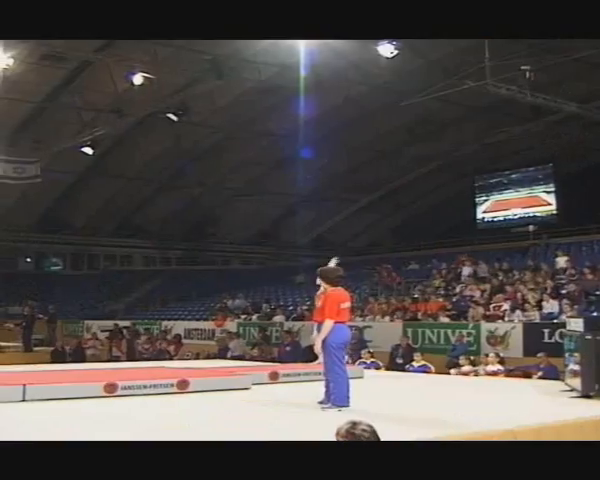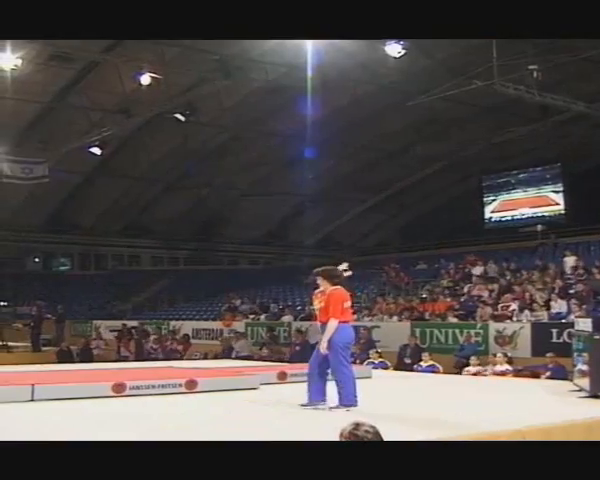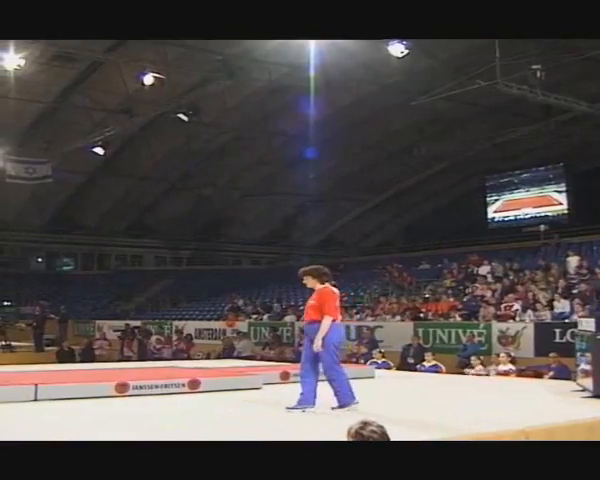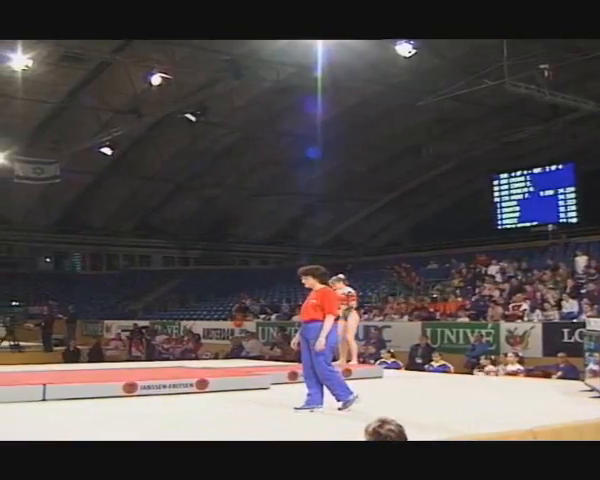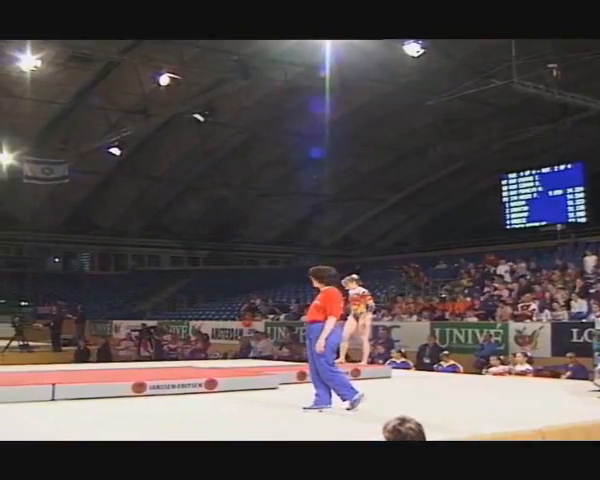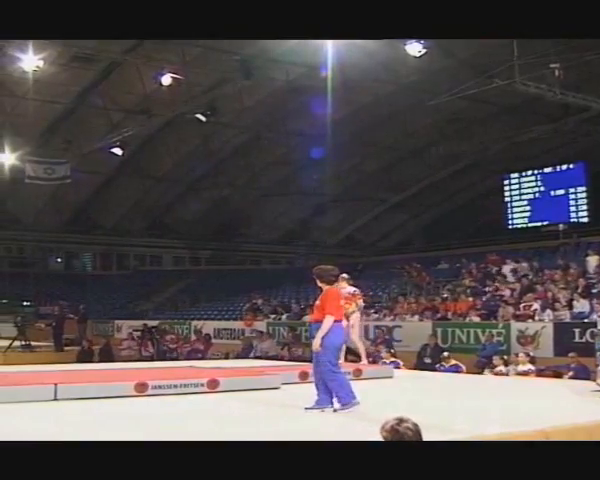
dt=0.5s
person 1, frame 1
left shoulder: (332, 295)
right shoulder: (343, 293)
left elbow: (329, 320)
left wrist: (319, 339)
left hip: (333, 333)
right hip: (342, 331)
left knee: (335, 368)
right knee: (332, 368)
left ankle: (339, 401)
right ankle: (331, 397)
person 1, frame 2
left shoulder: (335, 294)
right shoulder: (339, 292)
left elbow: (334, 320)
left wrist: (324, 340)
left hip: (338, 333)
right hip: (337, 333)
left knee: (341, 368)
right knee: (316, 365)
left ankle: (348, 401)
right ankle: (317, 398)
person 1, frame 3
left shoulder: (327, 292)
right shoulder: (317, 293)
left elbow: (328, 317)
left wrist: (319, 338)
right wrist: (310, 337)
left hip: (325, 333)
right hip: (312, 333)
left knee: (332, 368)
right knee: (307, 368)
left ankle: (347, 399)
right ankle: (306, 401)
person 1, frame 4
left shoulder: (327, 293)
right shoulder: (312, 294)
left elbow: (330, 317)
left wrist: (322, 337)
right wrist: (298, 336)
left hip: (322, 332)
right hip: (307, 333)
left knee: (323, 368)
right knee: (309, 369)
left ankle: (347, 395)
right ankle: (314, 401)
person 1, frame 5
left shoulder: (332, 293)
right shoulder: (323, 293)
left elbow: (332, 318)
left wrist: (322, 338)
left hip: (325, 333)
right hip: (314, 333)
left knee: (327, 368)
right knee: (316, 369)
left ankle: (352, 395)
right ankle: (322, 401)
person 1, frame 6
left shoulder: (331, 292)
right shoulder: (329, 292)
left elbow: (330, 317)
left wrist: (318, 337)
left hip: (329, 333)
right hip: (326, 333)
left knee: (329, 368)
right knee: (320, 369)
left ankle: (348, 399)
right ankle: (324, 401)
